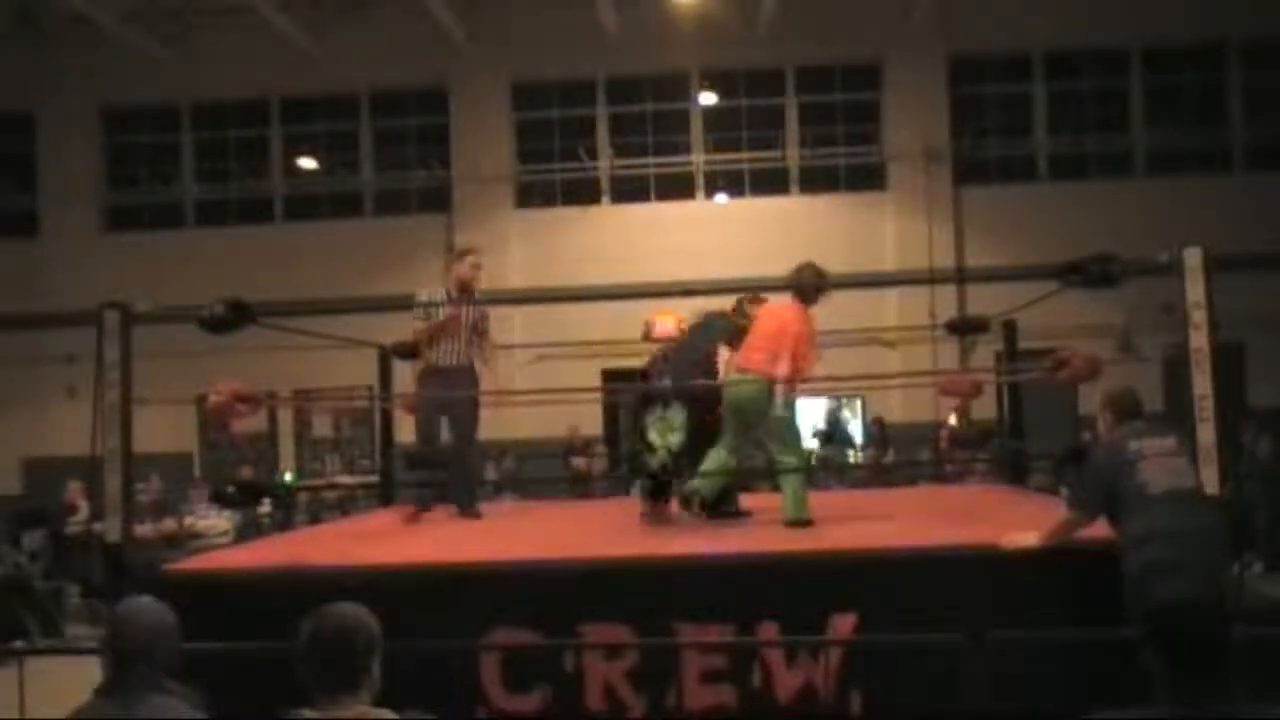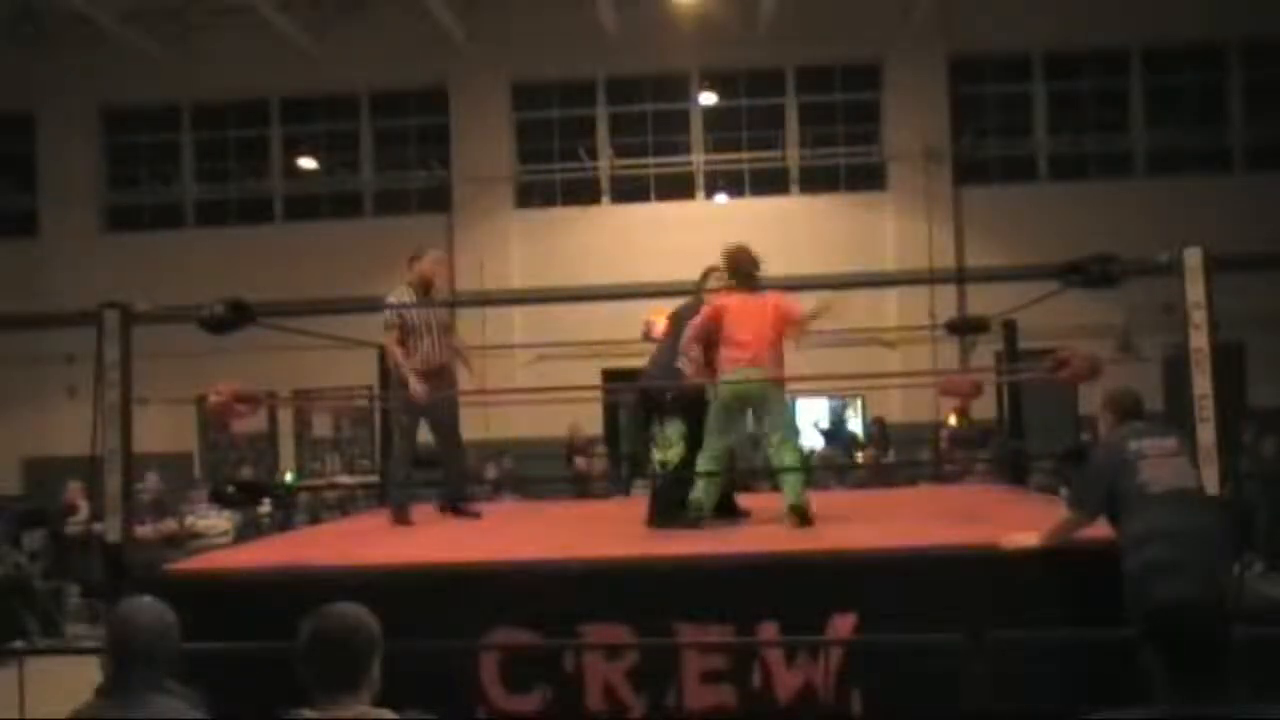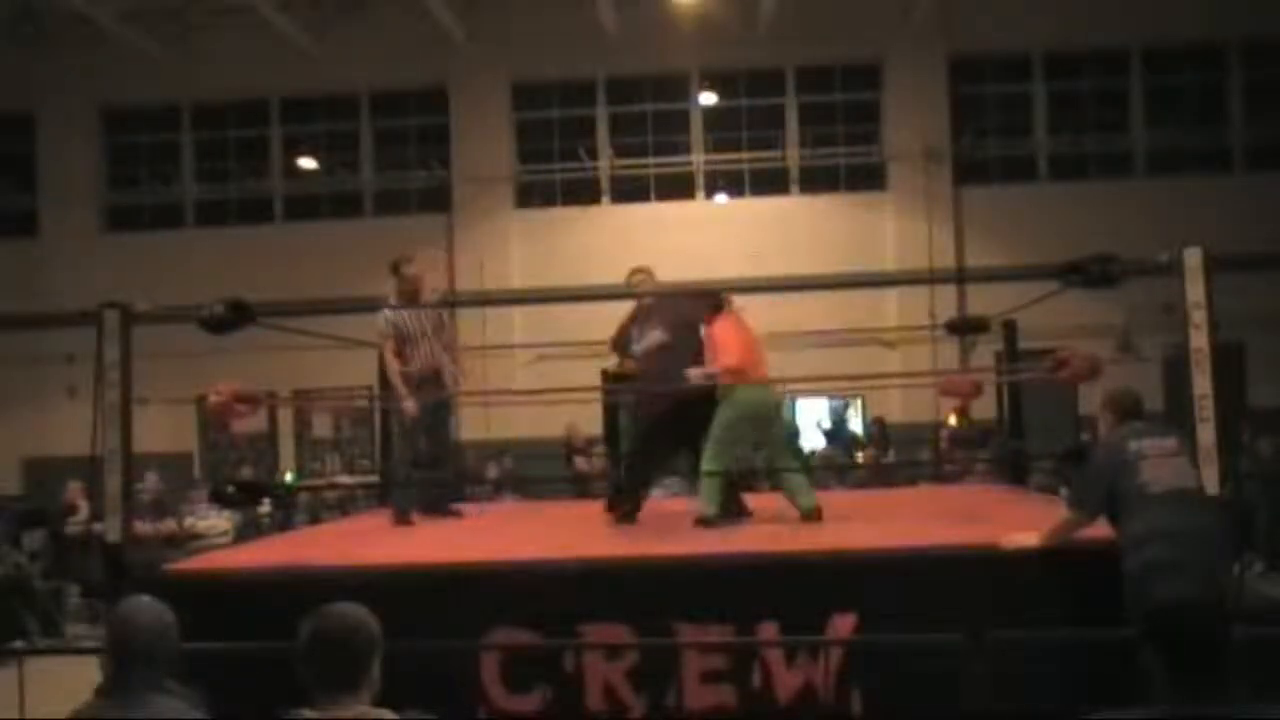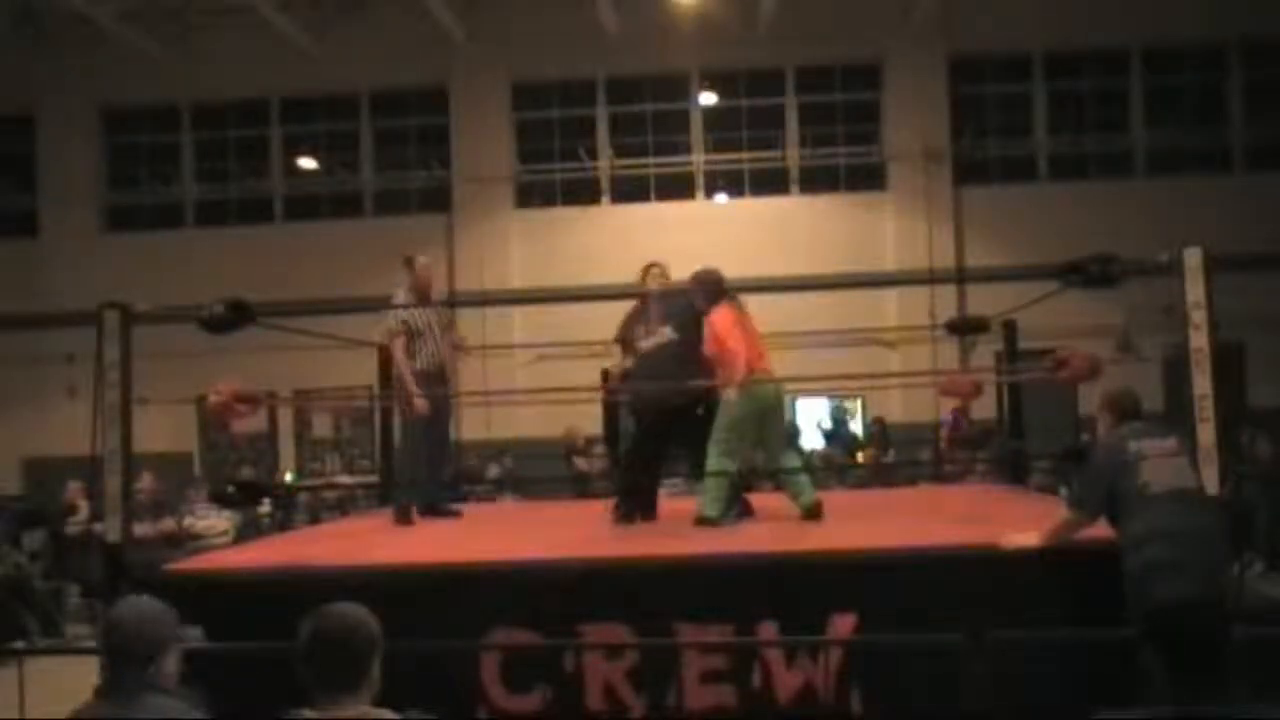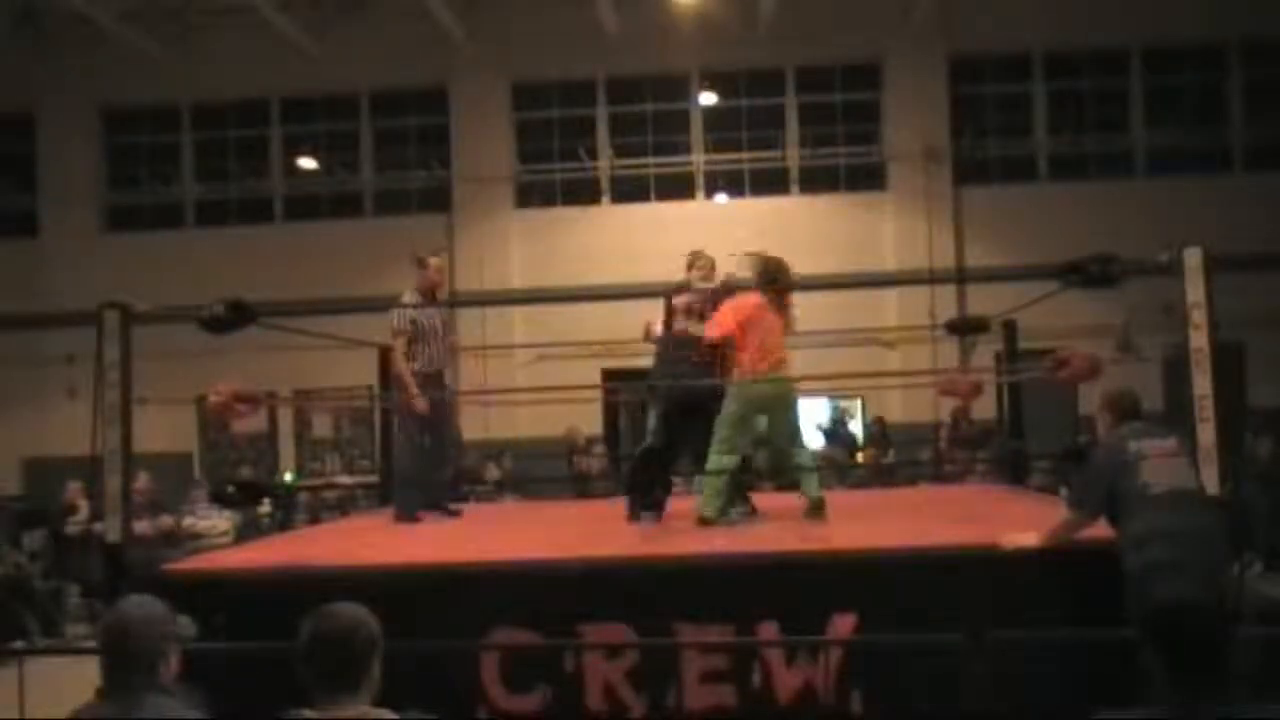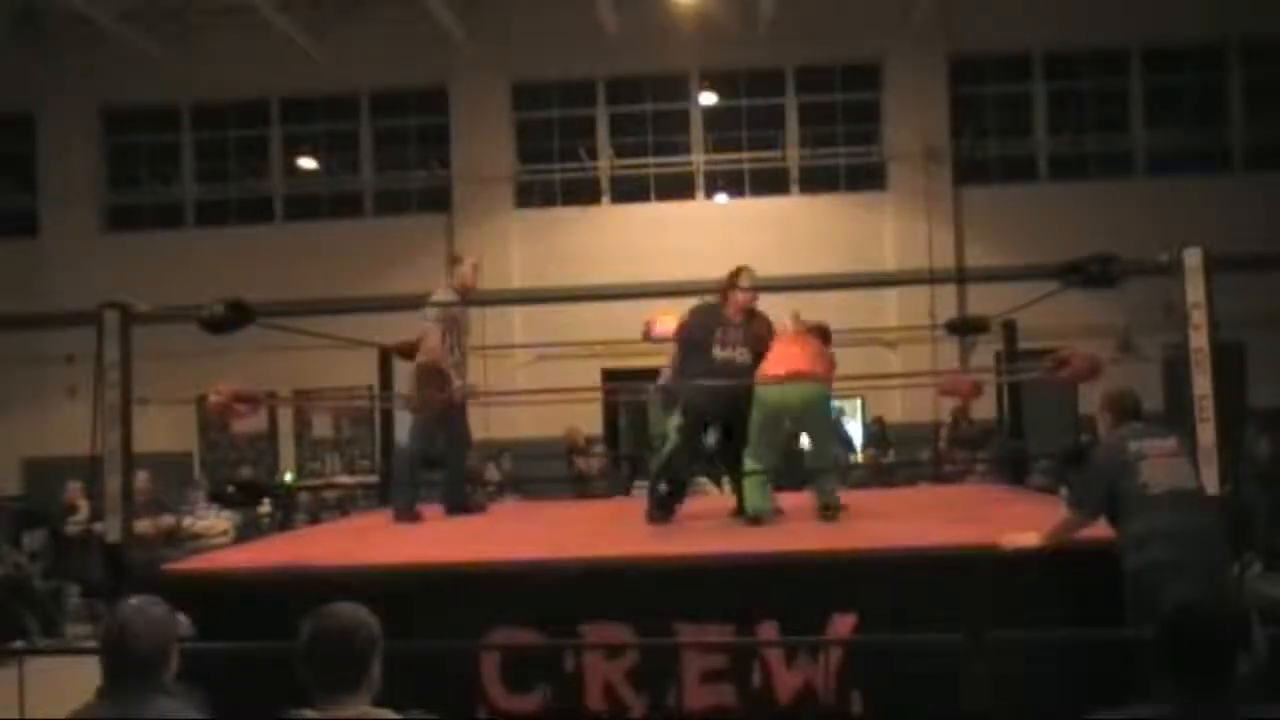
dt=0.4s
person 1, frame 1
left shoulder: (1110, 448)
right shoulder: (1174, 442)
left elbow: (1081, 514)
left wrist: (1039, 539)
left hip: (1157, 565)
right hip: (1207, 549)
left knee: (1172, 674)
right knee: (1208, 669)
person 1, frame 2
left shoulder: (1110, 448)
right shoulder: (1175, 442)
left elbow: (1082, 514)
left wrist: (1039, 539)
left hip: (1157, 566)
right hip: (1208, 550)
left knee: (1171, 675)
right knee: (1209, 668)
person 1, frame 3
left shoulder: (1110, 448)
right shoulder: (1174, 442)
left elbow: (1082, 514)
left wrist: (1039, 539)
left hip: (1157, 567)
right hip: (1207, 552)
left knee: (1171, 675)
right knee: (1209, 669)
person 1, frame 4
left shoulder: (1110, 448)
right shoulder: (1173, 442)
left elbow: (1082, 515)
left wrist: (1040, 538)
left hip: (1157, 566)
right hip: (1207, 549)
left knee: (1171, 674)
right knee: (1209, 668)
person 1, frame 5
left shoulder: (1110, 449)
right shoulder: (1174, 442)
left elbow: (1082, 515)
left wrist: (1039, 539)
left hip: (1157, 566)
right hip: (1206, 549)
left knee: (1173, 675)
right knee: (1209, 670)
person 1, frame 6
left shoulder: (1110, 450)
right shoulder: (1174, 443)
left elbow: (1081, 514)
left wrist: (1040, 539)
left hip: (1155, 561)
right hip: (1207, 552)
person 2, frame 1
left shoulder: (477, 304)
right shoulder: (428, 298)
left elbow: (483, 343)
right elbow: (417, 336)
right wrist: (442, 321)
left hip: (464, 379)
right hip: (433, 378)
left knee: (465, 442)
right knee: (427, 440)
left ankle: (466, 501)
right ankle: (424, 497)
person 2, frame 2
left shoulder: (436, 301)
right shoulder: (396, 301)
left elbow: (449, 338)
right elbow: (392, 345)
left wrist: (464, 359)
right wrist: (411, 379)
left hip: (440, 380)
right hip: (411, 382)
left knee: (451, 441)
right knee: (404, 444)
left ankle: (454, 499)
right ankle: (399, 506)
person 2, frame 3
left shoulder: (429, 304)
right shoulder: (390, 313)
left elbow: (444, 339)
right elbow: (389, 357)
left wrist: (452, 366)
right wrist: (404, 395)
left hip: (437, 384)
right hip: (412, 386)
left knee: (441, 445)
right knee: (408, 448)
left ankle: (432, 500)
right ankle: (402, 508)
person 2, frame 4
left shoulder: (435, 304)
right shoulder: (399, 308)
left elbow: (450, 338)
right elbow: (398, 354)
right wrist: (414, 392)
left hip: (439, 382)
right hip: (416, 383)
left knee: (439, 445)
right knee: (412, 446)
left ankle: (431, 501)
right ankle: (403, 507)
person 2, frame 5
left shoulder: (439, 306)
right shoulder: (407, 307)
right elbow: (398, 354)
left wrist: (447, 380)
right wrist: (413, 392)
left hip: (437, 383)
right hip: (414, 383)
left knee: (444, 442)
right knee: (410, 447)
left ankle: (433, 498)
right ankle: (404, 507)
person 2, frame 6
left shoulder: (458, 303)
right shoulder: (442, 301)
right elbow: (432, 342)
left wrist: (458, 378)
right wrist: (453, 378)
left hip: (450, 381)
right hip: (434, 379)
left knee: (459, 442)
right knee: (420, 443)
left ankle: (455, 499)
right ankle: (403, 505)
person 3, frame 1
right shoulder: (729, 323)
right elbow: (724, 354)
right hip: (670, 382)
left knee: (705, 444)
right knee: (673, 442)
left ankle: (715, 504)
right ankle: (655, 500)
person 3, frame 2
right shoulder: (694, 312)
right wrist: (707, 385)
left hip: (686, 389)
right hip: (669, 388)
right knee: (675, 453)
left ankle: (720, 506)
right ankle: (664, 513)
person 3, frame 3
left shoulder: (678, 303)
right shoulder: (633, 322)
right elbow: (622, 355)
right wrist: (628, 366)
left hip: (692, 391)
right hip: (653, 396)
right knee: (640, 452)
left ankle: (729, 507)
right ankle: (623, 507)
person 3, frame 4
left shoulder: (683, 301)
right shoulder: (635, 318)
right elbow: (628, 354)
right wrist: (622, 367)
left hip: (691, 393)
right hip: (650, 397)
left knee: (706, 449)
right knee: (641, 452)
right ankle: (631, 507)
person 3, frame 5
left shoulder: (720, 297)
right shoulder: (678, 294)
right elbow: (681, 303)
left hip: (709, 384)
right hip: (673, 383)
right knee: (661, 445)
right ankle: (644, 504)
person 3, frame 6
left shoulder: (760, 324)
right shoulder: (703, 315)
right elbow: (680, 347)
right wrist: (674, 379)
left hip: (737, 398)
right hip: (697, 395)
left knee: (743, 453)
right knee: (681, 449)
right ankle: (660, 506)
person 4, frame 1
left shoulder: (770, 308)
right shoulder: (802, 323)
right elbow: (785, 364)
right wrist: (780, 402)
left hip: (735, 383)
right hip: (762, 389)
left knee: (729, 444)
right knee: (789, 453)
left ankle: (697, 489)
right ankle: (796, 513)
person 4, frame 2
left shoulder: (720, 302)
right shoulder: (774, 301)
left elbow: (694, 330)
right elbow: (801, 318)
left wrist: (686, 350)
right wrist: (819, 310)
left hip: (729, 382)
right hip: (765, 381)
left knee: (714, 446)
right knee: (784, 444)
left ankle: (698, 503)
right ankle: (796, 502)
person 4, frame 3
left shoulder: (720, 327)
right shoulder: (731, 319)
left elbow: (734, 364)
left wrist: (702, 373)
left hip: (741, 395)
right hip: (766, 393)
left knee: (714, 454)
right knee: (780, 454)
left ankle: (708, 512)
right ankle: (809, 505)
person 4, frame 4
left shoulder: (717, 317)
right shoulder: (735, 309)
left elbow: (742, 354)
left wrist: (734, 388)
left hip: (744, 391)
right hip: (769, 386)
left knee: (722, 452)
right knee: (779, 449)
left ankle: (710, 512)
right ankle: (809, 501)
person 4, frame 5
left shoulder: (742, 304)
right shoulder: (782, 308)
left elbow: (714, 334)
left hip: (748, 386)
right hip: (779, 384)
left knee: (723, 448)
right knee: (792, 445)
left ankle: (710, 510)
right ankle: (814, 497)
person 4, frame 6
left shoulder: (783, 339)
right shoulder: (823, 351)
left hip: (770, 392)
right hip: (810, 391)
left knee: (757, 454)
right knee: (825, 447)
left ankle: (756, 509)
right ankle: (829, 502)
